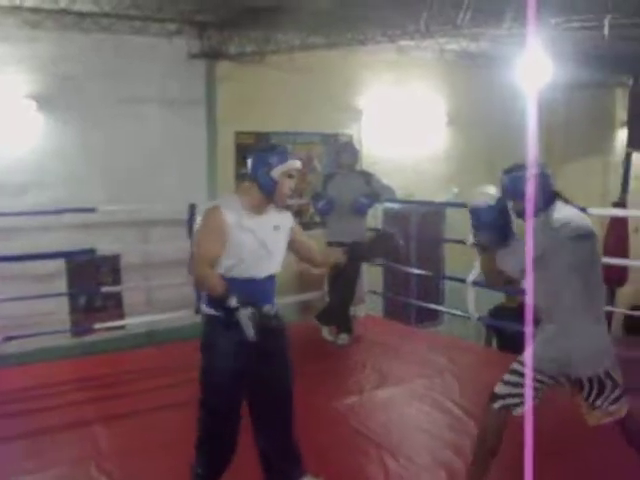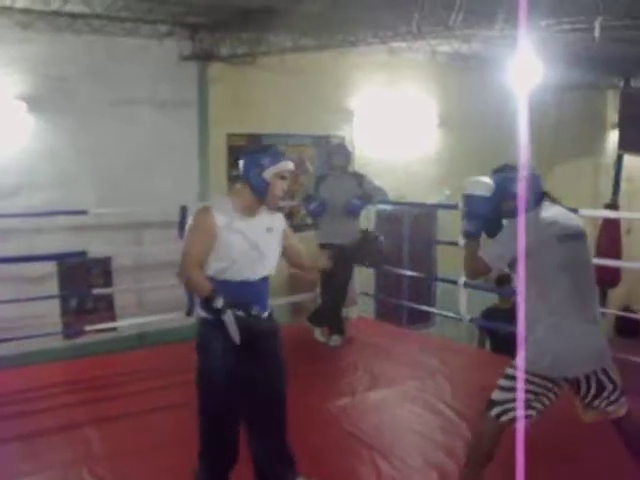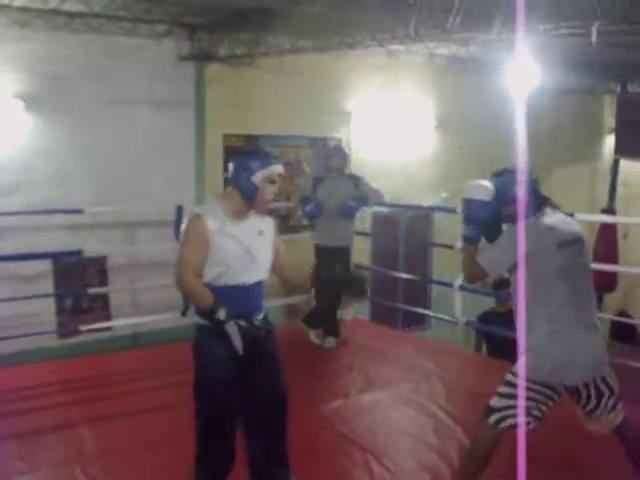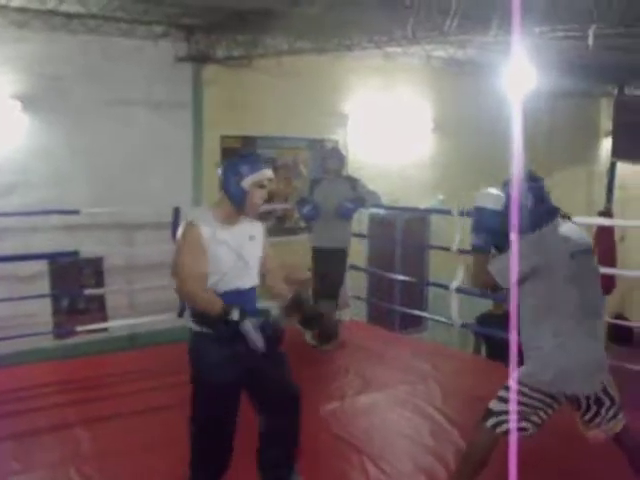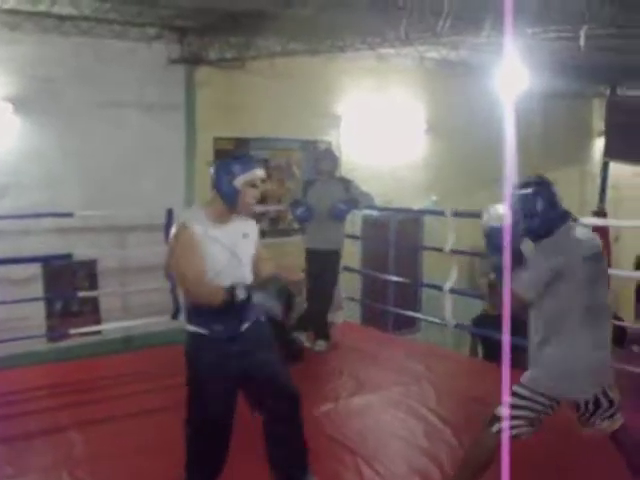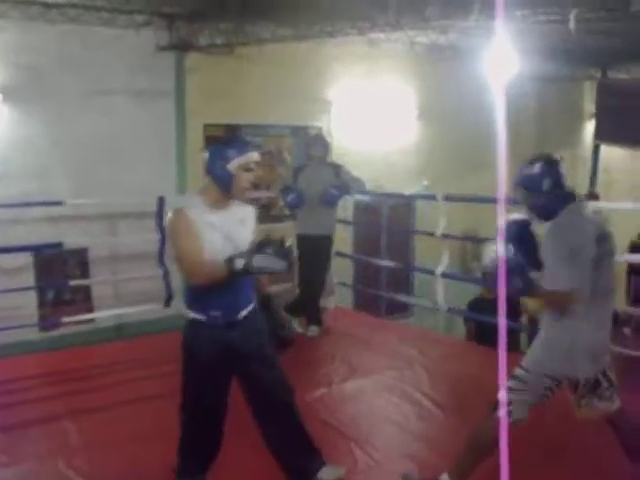
dt=0.1s
person 1, frame 1
left shoulder: (282, 218)
right shoulder: (221, 215)
left elbow: (317, 256)
right elbow: (202, 270)
right wrist: (239, 308)
left hip: (266, 324)
right hip: (225, 327)
left knee: (276, 401)
right knee: (220, 407)
person 1, frame 2
left shoulder: (275, 221)
right shoulder: (211, 217)
left elbow: (303, 261)
right elbow: (189, 271)
right wrist: (224, 309)
left hip: (259, 326)
right hip: (218, 330)
left knee: (269, 403)
right knee: (219, 410)
person 1, frame 3
left shoulder: (266, 225)
right shoulder: (205, 222)
left elbow: (285, 269)
right elbow: (187, 280)
right wrist: (225, 318)
left hip: (254, 331)
right hip: (215, 338)
left knee: (271, 404)
right knee: (216, 416)
person 1, frame 4
left shoulder: (256, 228)
right shoulder: (197, 229)
left elbow: (270, 277)
right elbow: (190, 289)
left wrist: (300, 305)
right wrist: (238, 318)
left hip: (256, 334)
right hip: (214, 343)
left knee: (284, 400)
right knee: (214, 419)
person 1, frame 5
left shoulder: (249, 227)
right shoulder: (189, 230)
right elbow: (195, 290)
right wrist: (249, 295)
left hip: (252, 336)
right hip: (209, 343)
left knee: (282, 403)
right knee: (208, 421)
person 1, frame 6
left shoulder: (247, 212)
right shoulder: (186, 215)
right elbow: (196, 272)
right wrist: (245, 262)
left hip: (249, 323)
right hip: (207, 331)
left knee: (275, 397)
right knee: (203, 407)
person 2, frame 1
left shoulder: (541, 227)
right shoulder: (579, 220)
left elbow: (495, 275)
left wrist: (484, 236)
right wrist: (501, 236)
left hip: (555, 343)
right hip: (594, 341)
left knee: (498, 410)
person 2, frame 2
left shoulder: (526, 226)
right shoulder: (571, 221)
left elbow: (474, 270)
left wrist: (471, 224)
right wrist: (496, 225)
left hip: (548, 346)
right hip: (590, 341)
left knee: (495, 416)
person 2, frame 3
left shoulder: (525, 232)
right shoulder: (569, 226)
left elbow: (472, 273)
left wrist: (472, 227)
right wrist: (495, 232)
left hip: (548, 354)
right hip: (589, 350)
left knee: (492, 424)
person 2, frame 4
left shoulder: (536, 243)
right shoulder: (578, 235)
left elbow: (482, 280)
left wrist: (481, 237)
right wrist: (502, 244)
left hip: (549, 363)
right hip: (590, 359)
left knee: (490, 428)
person 2, frame 5
left shoulder: (551, 249)
right shoulder: (588, 239)
left elbow: (511, 301)
left wrist: (500, 255)
left hip: (557, 366)
right hip: (596, 362)
left knee: (495, 432)
person 2, frame 6
left shoulder: (560, 232)
right shoulder: (591, 223)
left elbow: (560, 300)
left wrist: (525, 284)
left hip: (561, 346)
right hip: (595, 342)
left knee: (502, 415)
right knee: (611, 410)
person 3, frame 1
left shoulder: (366, 178)
right shoulder: (328, 179)
left elbow: (389, 192)
right elbow: (320, 201)
left wrist: (372, 197)
right wrist: (318, 202)
left hip: (356, 238)
right hip: (334, 237)
left knee: (348, 284)
right knee: (337, 283)
left ankle: (326, 319)
right ankle: (343, 327)
person 3, frame 2
left shoulder: (359, 179)
right shoulder: (321, 181)
left elbow: (381, 194)
right elbow: (311, 201)
left wrist: (365, 199)
right wrist: (310, 204)
left hip: (347, 240)
right hip: (326, 239)
left knee: (340, 285)
right knee: (329, 285)
left ankle: (318, 320)
right ankle: (335, 329)
person 3, frame 3
left shoulder: (355, 182)
right shoulder: (317, 183)
left elbow: (378, 196)
right elbow: (307, 202)
left wrist: (361, 200)
right wrist: (306, 205)
left hip: (343, 242)
right hip: (322, 241)
left knee: (336, 287)
right knee: (324, 287)
left ankle: (313, 322)
right ankle: (330, 330)
person 3, frame 4
left shoulder: (352, 183)
right shoulder: (314, 184)
left elbow: (375, 198)
right elbow: (304, 204)
left wrist: (358, 202)
right wrist: (303, 207)
left hip: (340, 243)
right hip: (319, 243)
left knee: (332, 288)
right knee: (321, 288)
person 3, frame 5
left shoulder: (345, 185)
right shoulder: (308, 186)
left elbow: (368, 199)
right elbow: (297, 205)
left wrist: (352, 203)
right wrist: (297, 208)
left hip: (333, 245)
right hip: (312, 244)
left knee: (326, 290)
right knee: (315, 290)
left ankle: (304, 326)
right ankle: (320, 334)
person 3, frame 6
left shoulder: (336, 170)
right shoulder: (298, 172)
left elbow: (359, 184)
right elbow: (288, 190)
left wrist: (343, 189)
right wrist: (288, 194)
left hip: (325, 230)
right hip: (304, 230)
left knee: (318, 275)
right knee: (307, 276)
left ankle: (295, 310)
right ankle: (313, 319)
